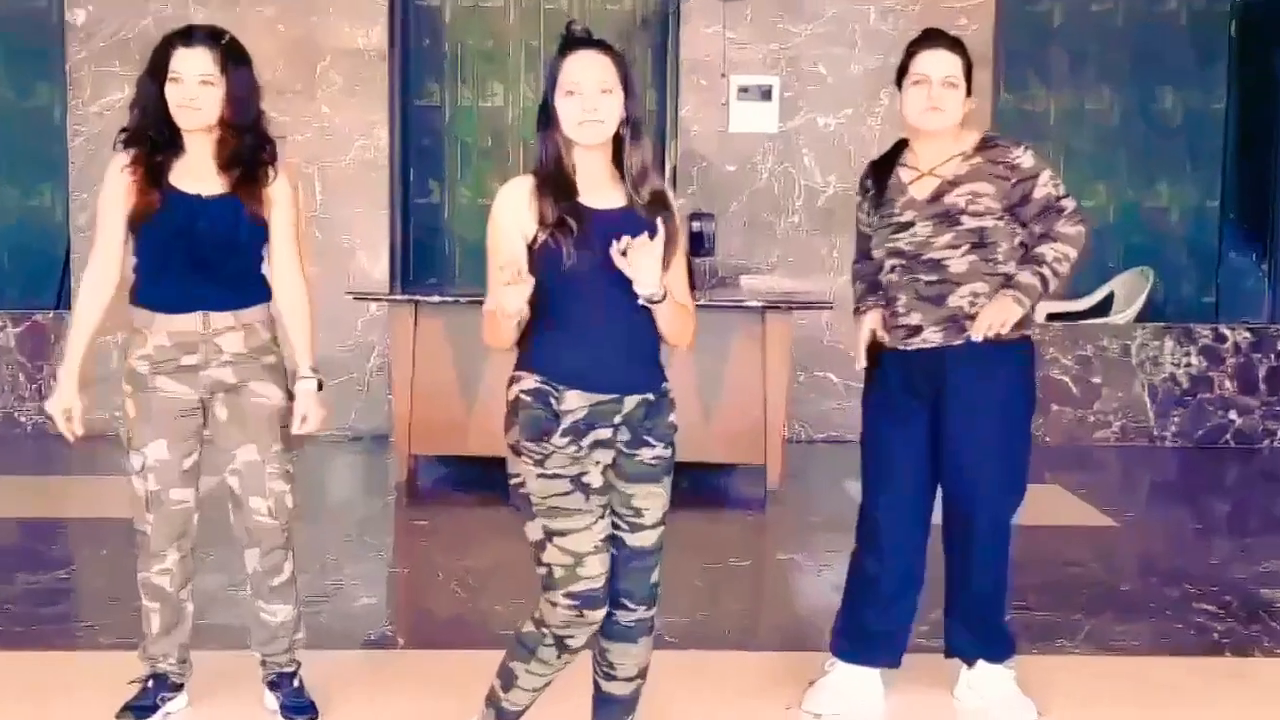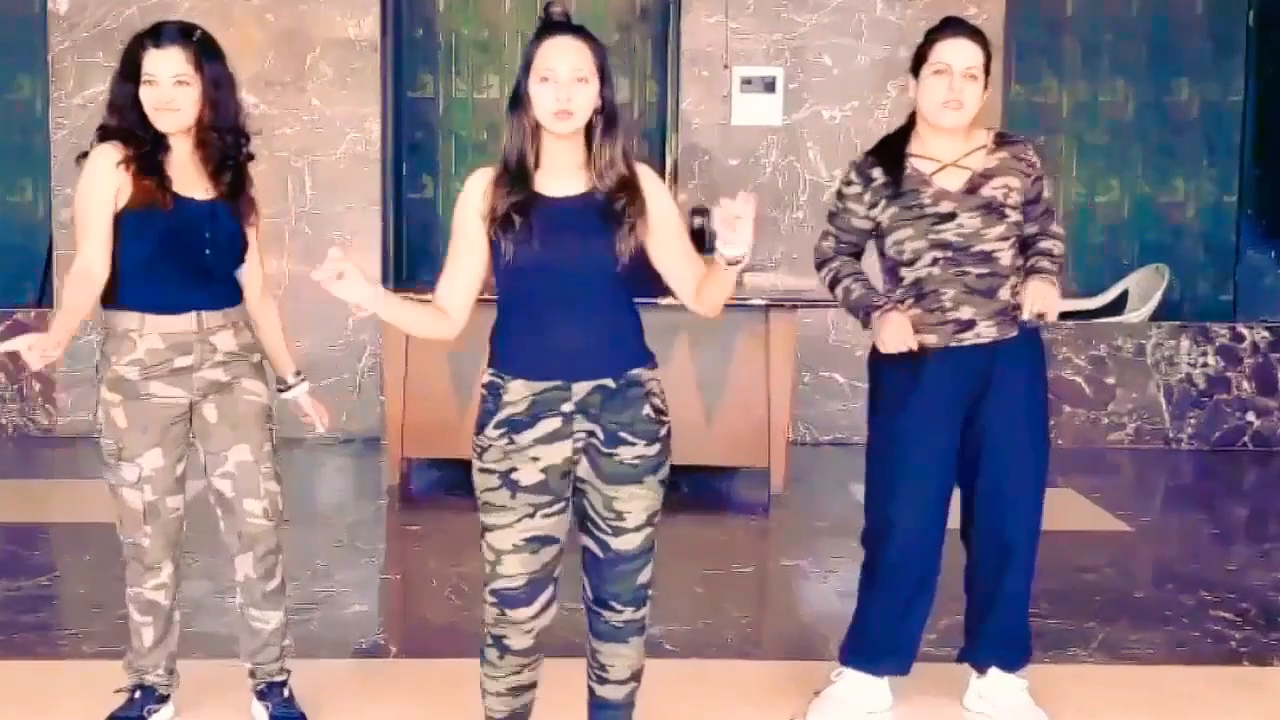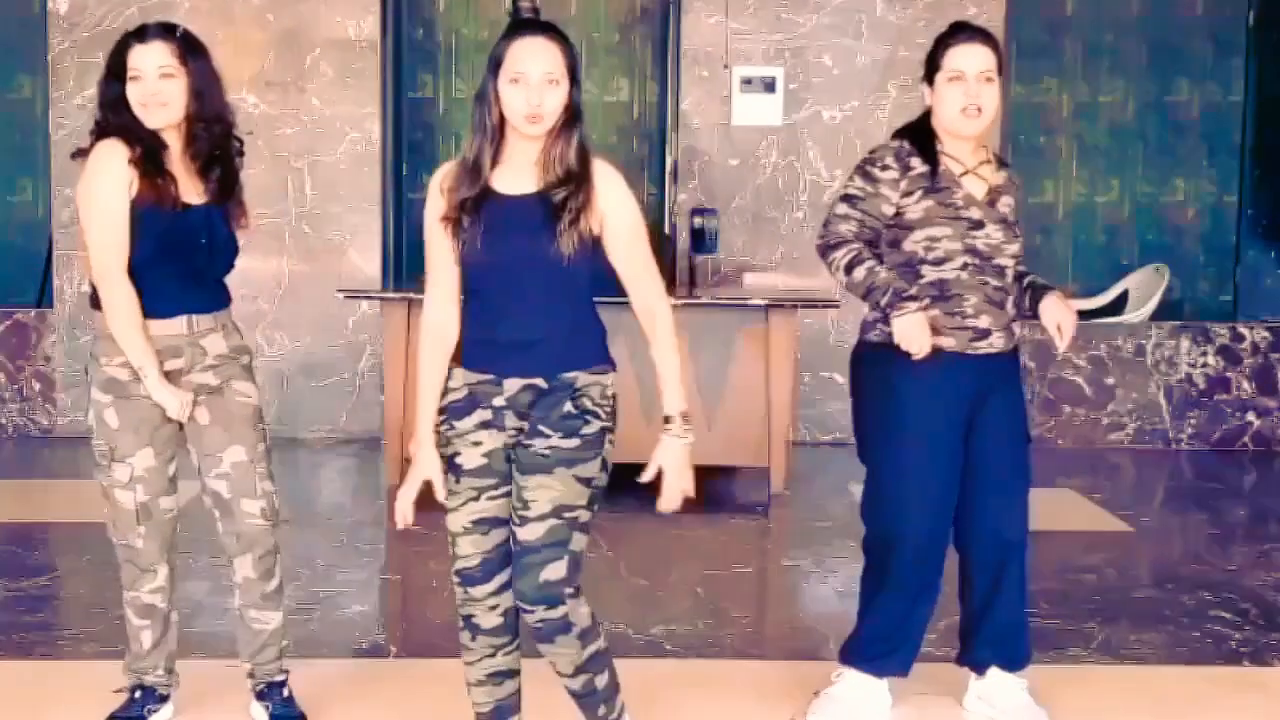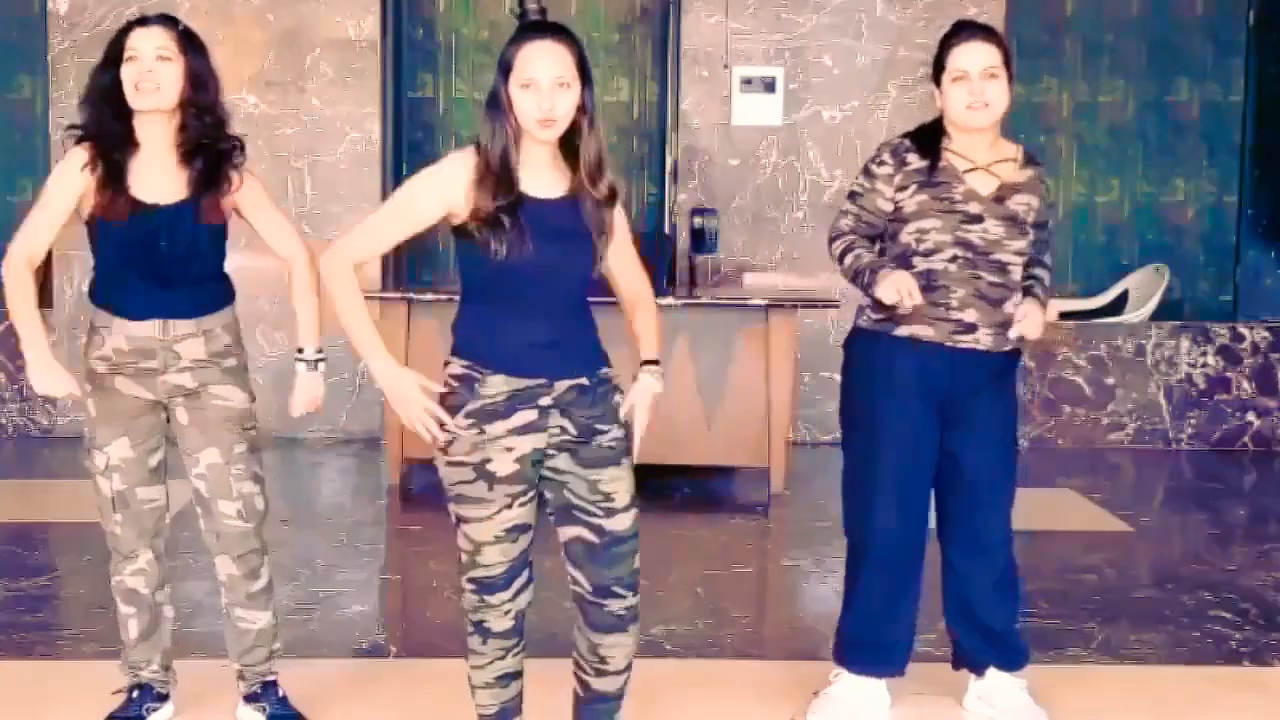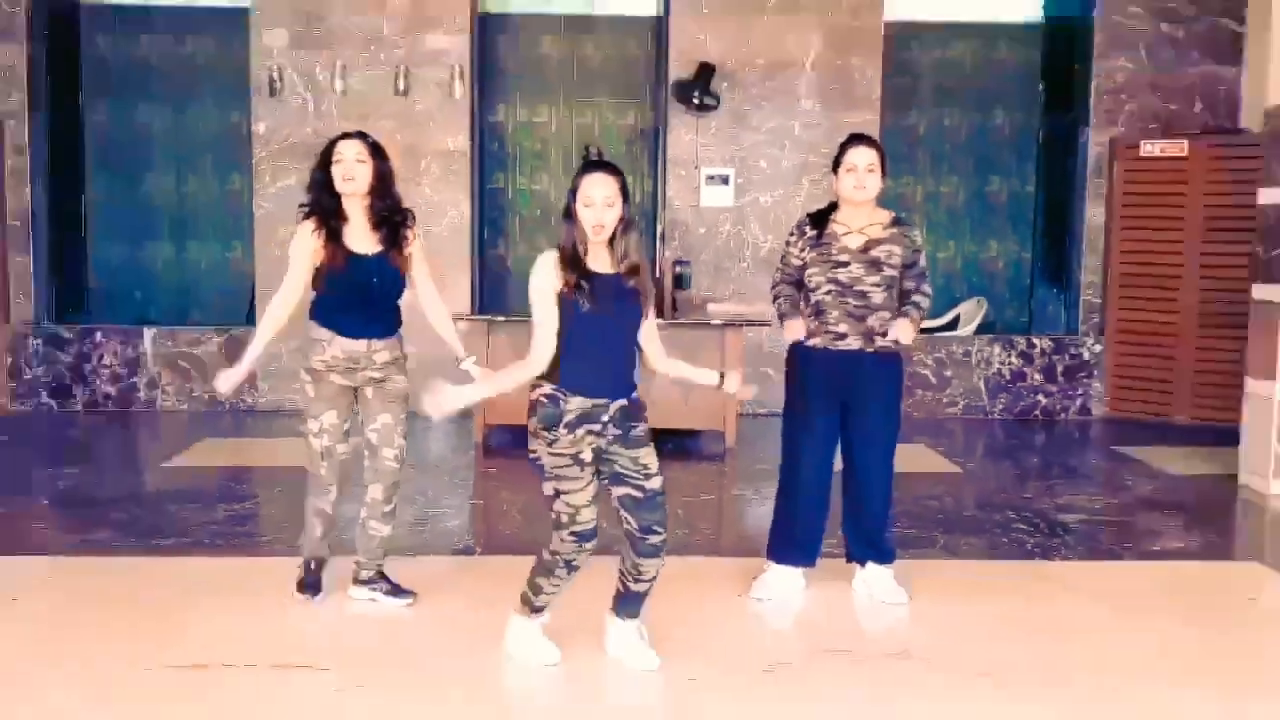
dt=0.4s
person 1, frame 1
left shoulder: (653, 200)
right shoulder: (524, 198)
left elbow: (682, 333)
right elbow: (495, 335)
left wrist: (654, 288)
right wrist: (508, 309)
left hip: (643, 413)
right hip: (556, 411)
left knee: (632, 604)
right knee: (576, 604)
person 1, frame 2
left shoulder: (635, 185)
right shoulder: (487, 192)
left elbow: (703, 299)
right elbow: (446, 319)
left wrist: (730, 255)
right wrist: (370, 296)
left hip: (624, 406)
right hip: (519, 410)
left knee: (622, 599)
right knee: (517, 605)
person 1, frame 3
left shoulder: (595, 184)
right shoulder: (454, 185)
left elbow: (651, 302)
right elbow: (441, 314)
left wrist: (676, 424)
right wrist: (423, 439)
left hip: (568, 399)
right hip: (473, 400)
left knee: (544, 590)
right knee: (481, 595)
person 1, frame 4
left shoulder: (596, 190)
right shoulder: (464, 177)
left elbow: (635, 289)
right elbow: (337, 261)
left wrist: (650, 369)
right wrist: (389, 373)
left hip: (587, 402)
right hip: (488, 404)
left knee: (612, 592)
right knee: (495, 596)
person 1, frame 5
left shoulder: (636, 270)
right shoulder: (554, 265)
left elbow: (653, 353)
right elbow: (540, 356)
left wrist: (720, 378)
right wrist: (470, 391)
left hip: (623, 415)
right hip: (565, 414)
left knee: (650, 528)
right knee: (576, 536)
left ankle: (624, 625)
right ankle: (524, 622)
person 2, frame 1
left shoulder: (262, 175)
right shoulder: (134, 169)
left elbow: (287, 277)
right elbow: (101, 273)
left wrist: (308, 376)
right wrist: (69, 372)
left hip: (246, 351)
right hip: (158, 356)
left knee: (265, 511)
right knee: (161, 515)
person 2, frame 2
left shoulder: (232, 172)
right shoulder: (114, 162)
left elbow: (253, 286)
right elbow: (89, 267)
left wrist: (292, 380)
right wrist: (57, 336)
left hip: (231, 354)
right hip: (141, 357)
left knee: (256, 519)
right knee: (148, 532)
person 2, frame 3
left shoulder: (217, 167)
right shoulder: (114, 158)
right elbow: (110, 274)
right wrist: (154, 376)
left hip: (218, 353)
right hip: (131, 362)
left knee: (253, 518)
right knee: (142, 534)
person 2, frame 4
left shoulder: (219, 165)
right shoulder: (90, 163)
left elbow: (298, 256)
left wrist: (309, 358)
left hip: (209, 353)
right hip: (118, 357)
left knee: (236, 517)
right knee: (130, 529)
person 2, frame 5
left shoulder: (399, 230)
right shoulder: (316, 230)
left elbow: (429, 300)
right elbow: (287, 299)
left wrist: (466, 360)
right wrist: (246, 363)
left hip: (385, 360)
right hip: (328, 358)
left knee: (387, 468)
right knee: (326, 471)
person 3, frame 1
left shoulder: (1007, 164)
right shoulder: (880, 178)
left elbow: (1065, 226)
left wrist: (1018, 294)
right wrist: (868, 306)
left hip: (984, 364)
right hip: (897, 367)
left knee: (980, 510)
right knee: (887, 512)
left ankle: (984, 660)
right ankle: (859, 659)
person 3, frame 2
left shoulder: (1017, 159)
right shoulder: (876, 171)
left elbow: (1045, 231)
right elbow: (834, 255)
left wrist: (1043, 276)
right wrist: (876, 311)
left hip: (1009, 364)
right hip: (915, 370)
left knee: (1008, 521)
right knee: (901, 523)
person 3, frame 3
left shoulder: (1001, 177)
right shoulder: (896, 162)
right elbow: (839, 240)
left wrist: (1041, 296)
right wrist: (896, 305)
left hip: (994, 374)
right hip: (909, 369)
left knee: (1000, 525)
right knee: (908, 524)
person 3, frame 4
left shoulder: (1030, 177)
right shoulder: (901, 160)
left elbow: (1035, 260)
right elbow: (846, 234)
left wrist: (1032, 300)
right wrist: (879, 275)
left hip: (987, 372)
right hip: (894, 360)
left knee: (984, 523)
right knee: (885, 516)
person 3, frame 5
left shoulder: (902, 232)
right shoulder: (809, 229)
left elbow: (919, 287)
right elbow: (784, 281)
left wrist: (909, 318)
right wrist: (790, 317)
left hip: (876, 367)
right hip: (813, 362)
left knee: (871, 469)
right knee: (804, 466)
